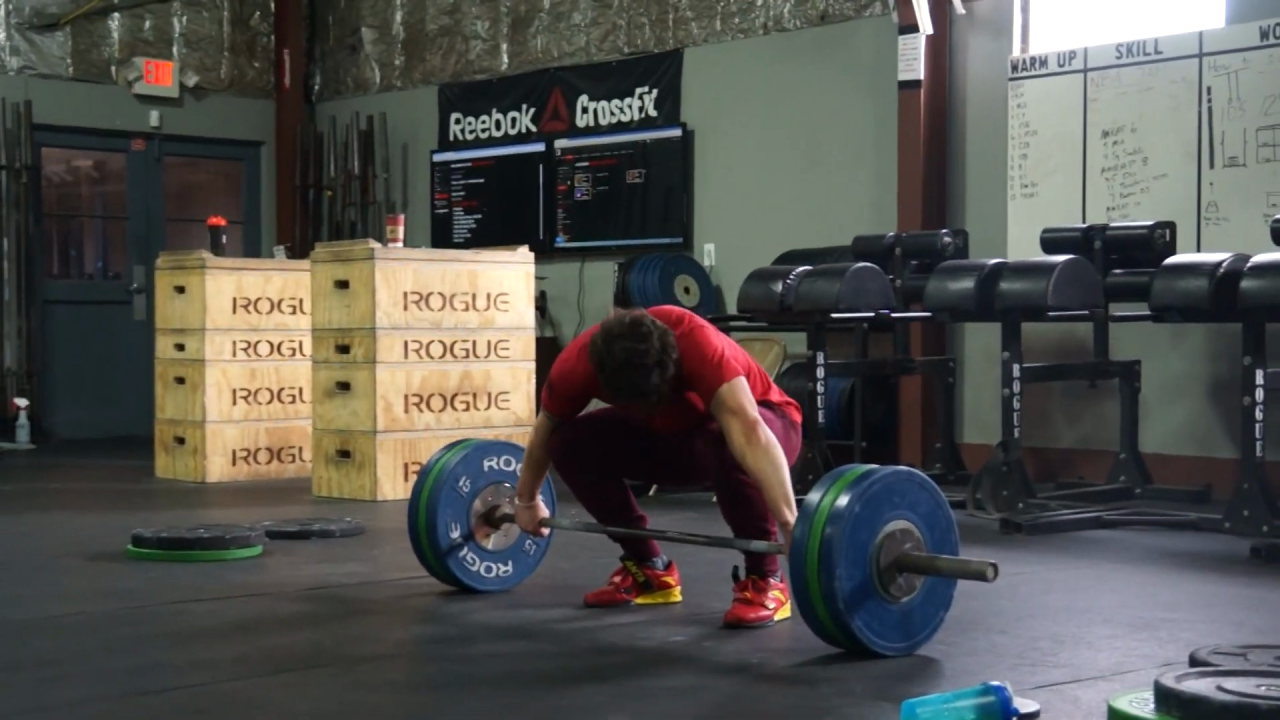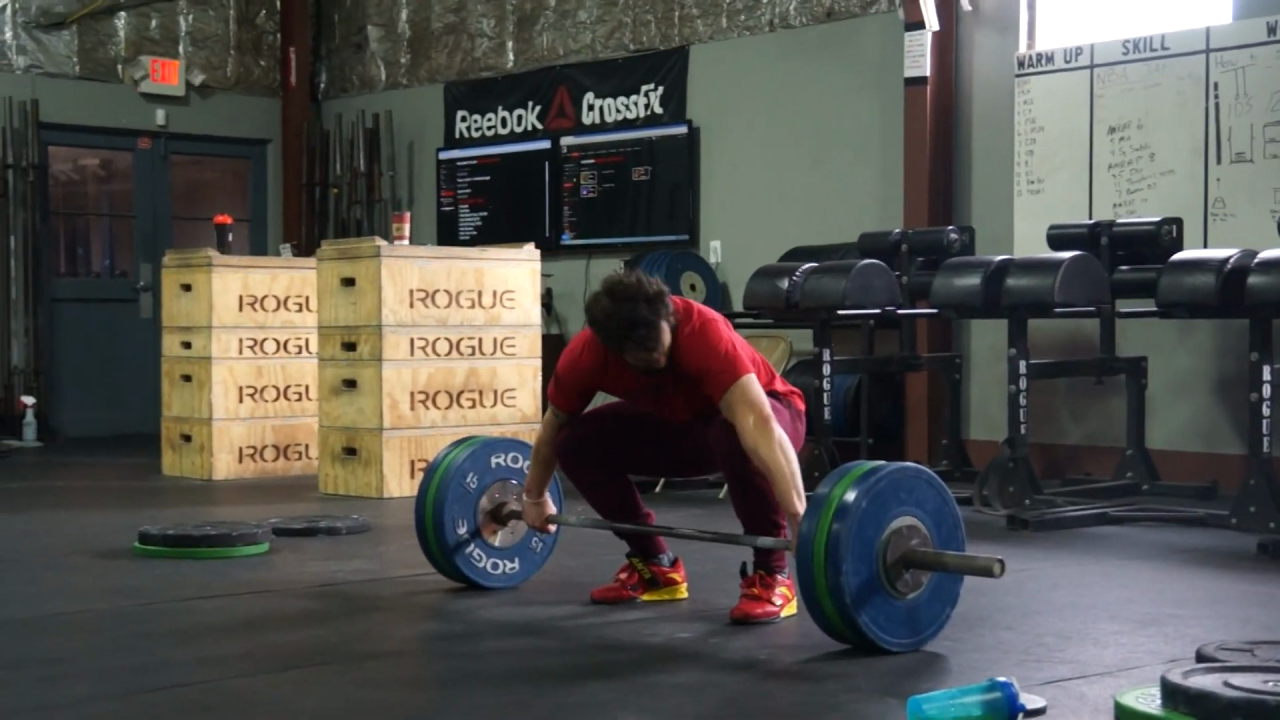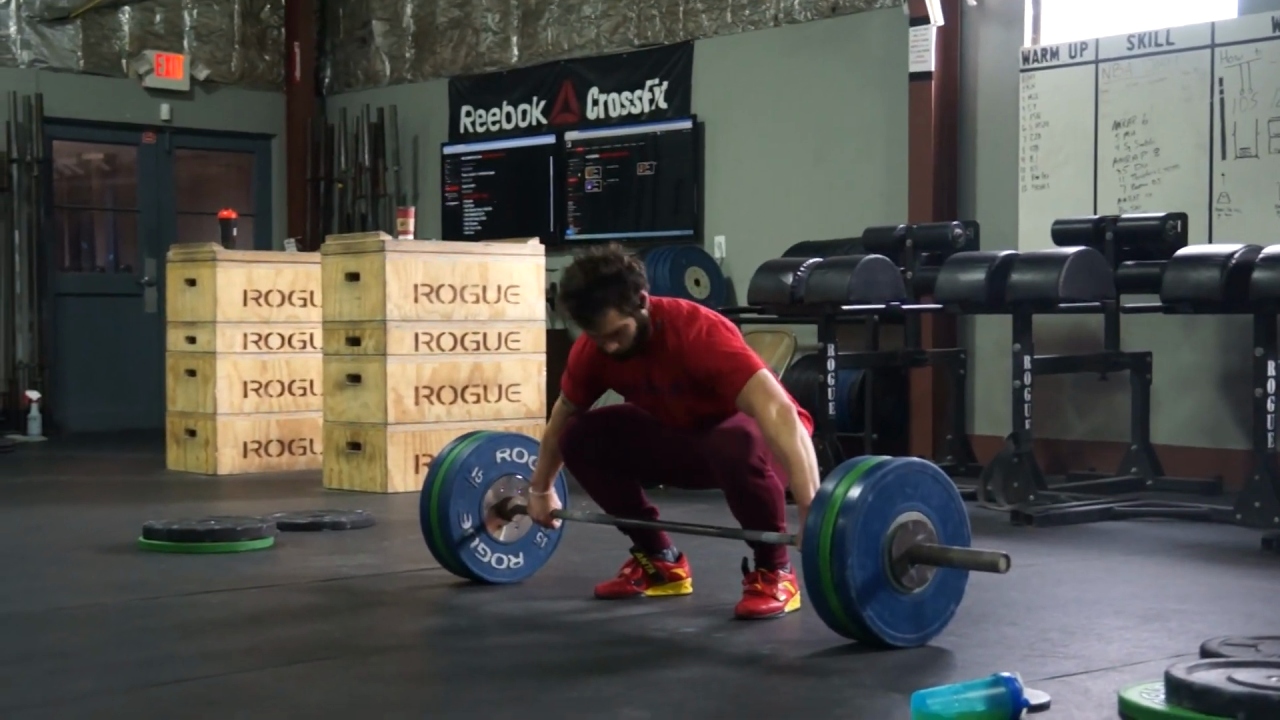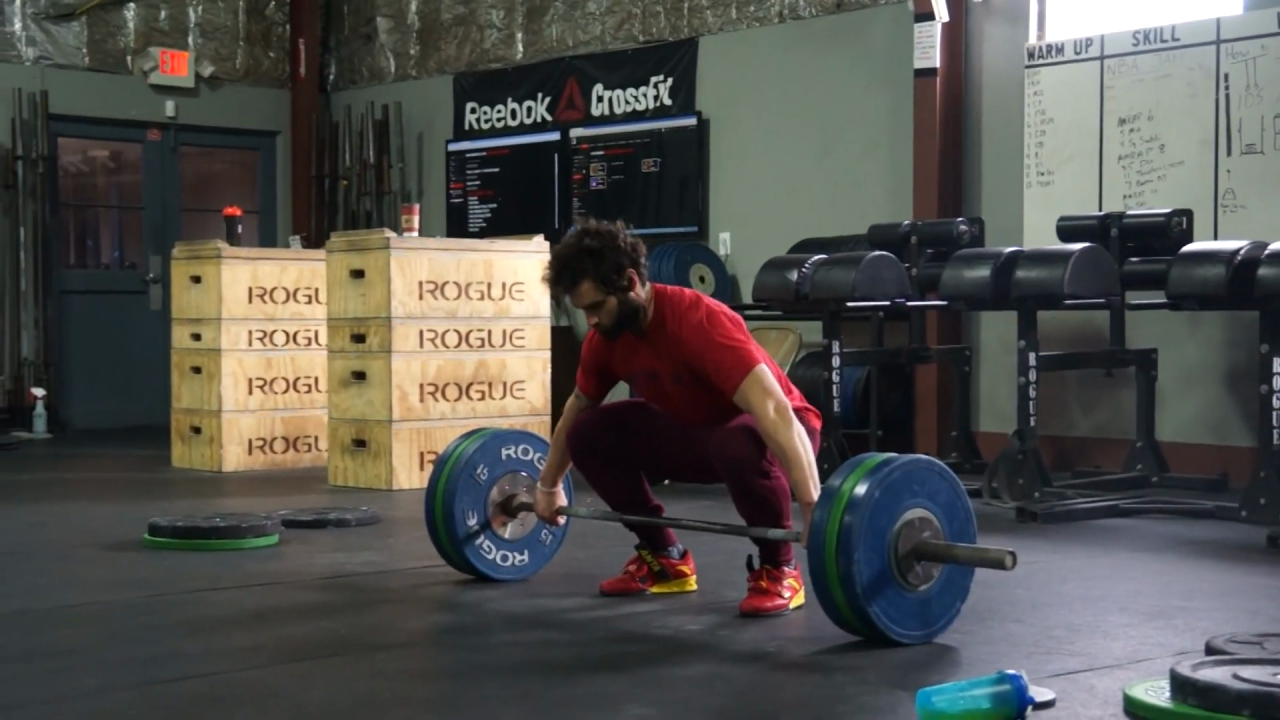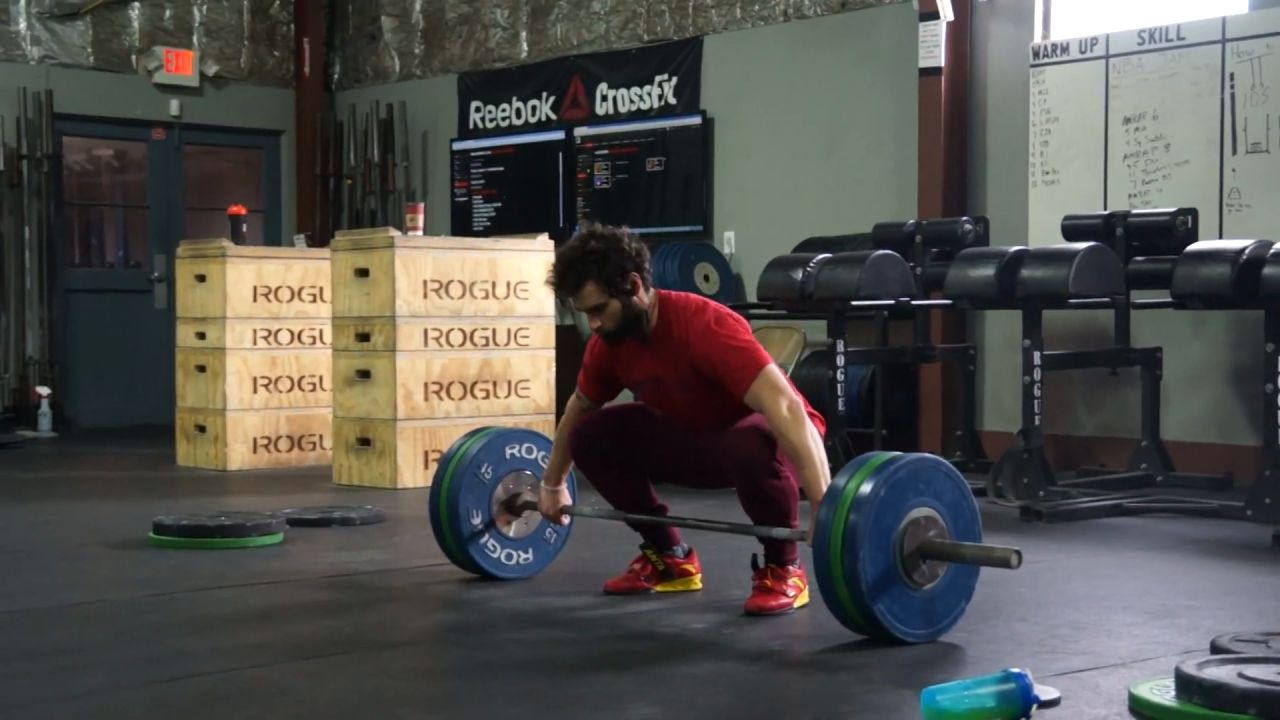
dt=0.2s
person 1, frame 1
left shoulder: (691, 338)
right shoulder: (577, 363)
left elbow: (746, 432)
right elbow: (547, 428)
left wrist: (792, 526)
right wrist: (527, 502)
left hip: (761, 418)
left knee: (726, 454)
right knee: (570, 445)
left ankle: (765, 581)
right ankle: (648, 567)
person 1, frame 2
left shoulder: (700, 330)
right shoulder: (585, 353)
left elbow: (757, 425)
right elbow: (555, 424)
left wrist: (800, 519)
right wrist: (535, 498)
left hip: (766, 409)
right hip: (679, 424)
left knee: (739, 441)
right knee: (575, 442)
left ankle: (772, 576)
right ankle: (654, 563)
person 1, frame 3
left shoulder: (701, 332)
right shoulder: (593, 349)
left elbow: (778, 412)
right elbow: (565, 413)
left wrist: (812, 511)
right wrist: (541, 490)
left hip: (743, 429)
right hip: (686, 435)
left knee: (736, 449)
right knee: (580, 438)
left ankle: (774, 572)
right ankle: (659, 560)
person 1, frame 4
left shoulder: (700, 322)
right shoulder: (605, 337)
left elbow: (773, 410)
right elbow: (579, 406)
left wrist: (813, 508)
right wrist: (549, 485)
left hip: (769, 432)
right hip: (696, 432)
left knee: (739, 446)
right knee: (587, 434)
left ankle: (779, 569)
right ankle: (665, 557)
person 1, frame 5
left shoulder: (705, 326)
right shoulder: (608, 344)
left elbow: (785, 409)
right elbow: (579, 408)
right wrist: (552, 485)
left hip: (773, 434)
right hip: (697, 437)
left knee: (750, 449)
right knee: (590, 437)
left ankle: (783, 568)
right ankle: (669, 556)
